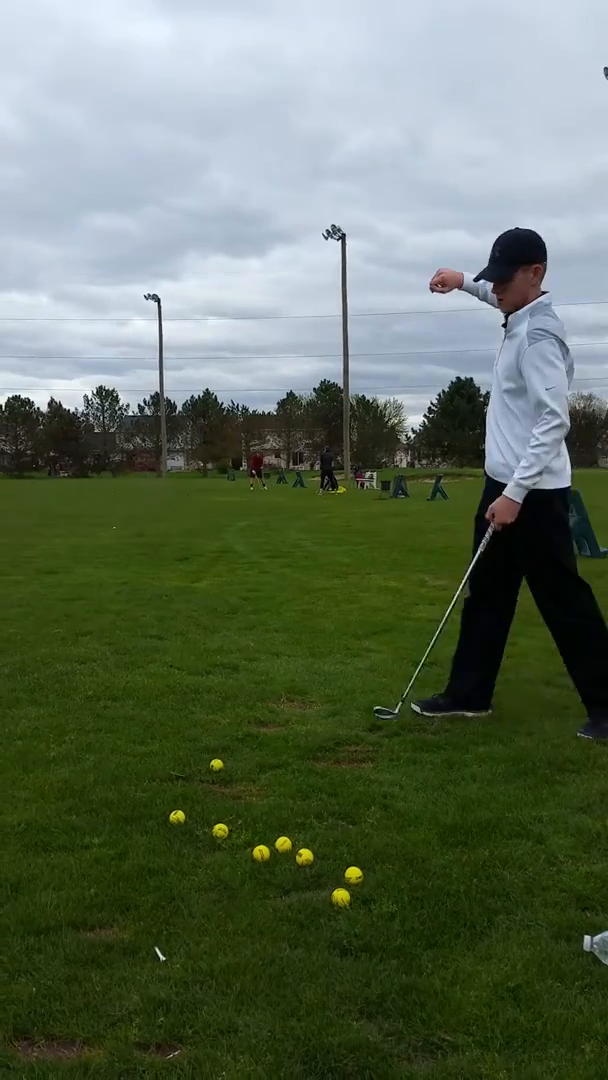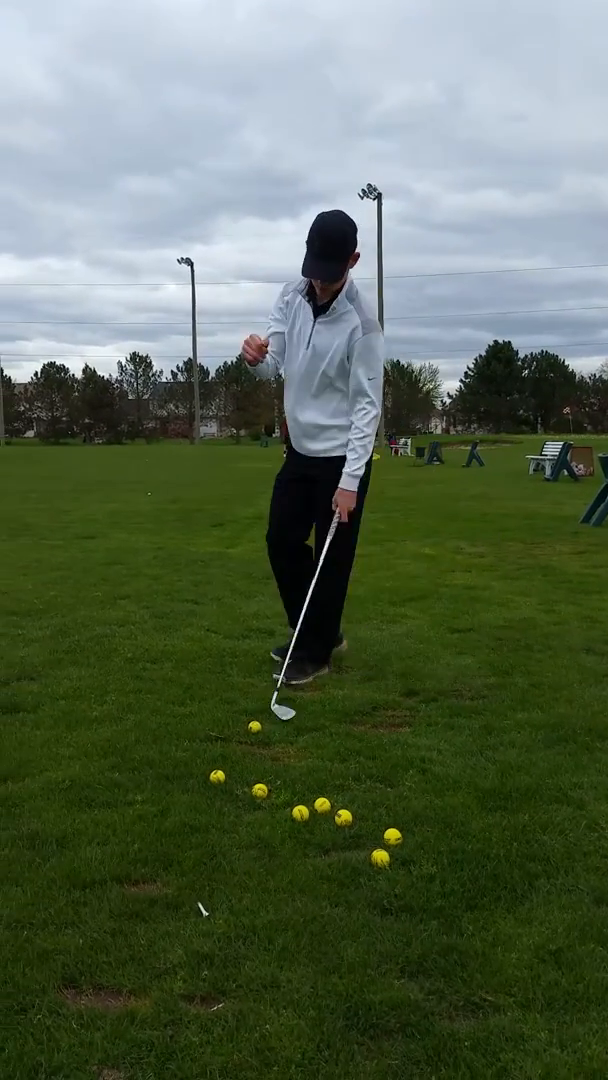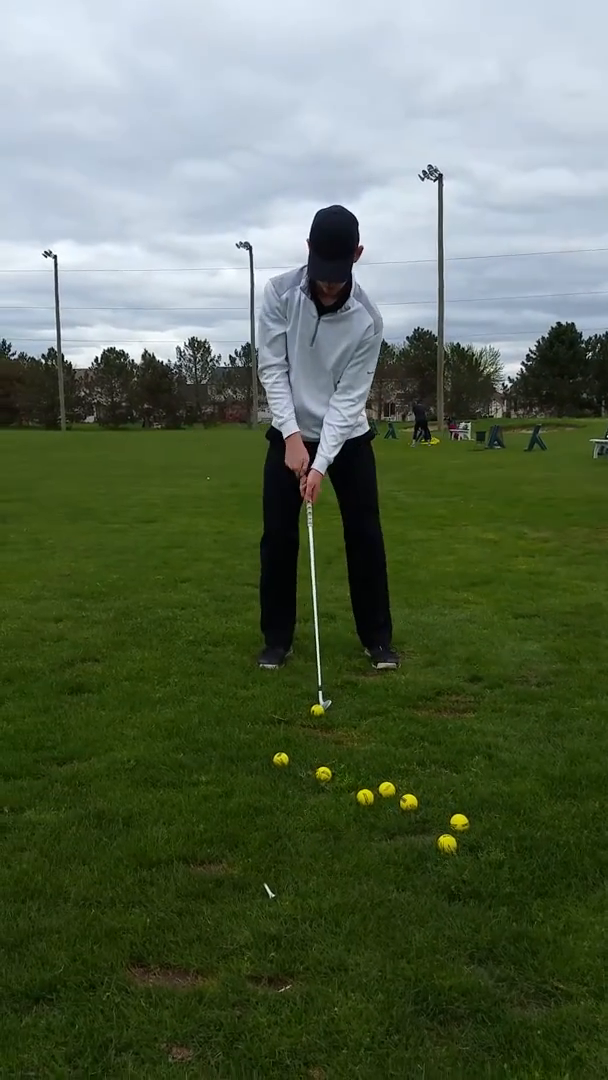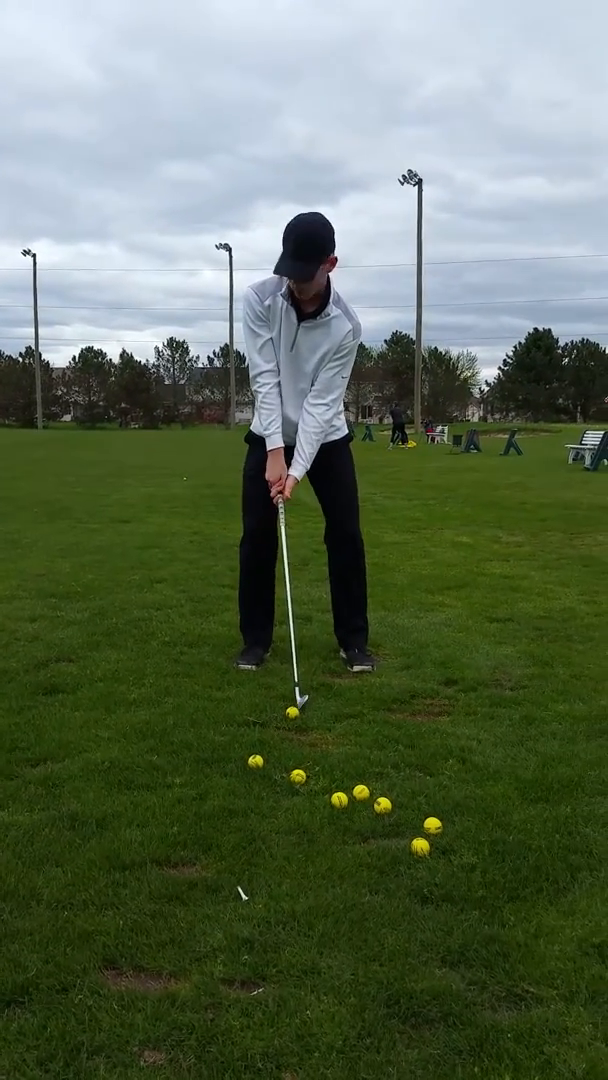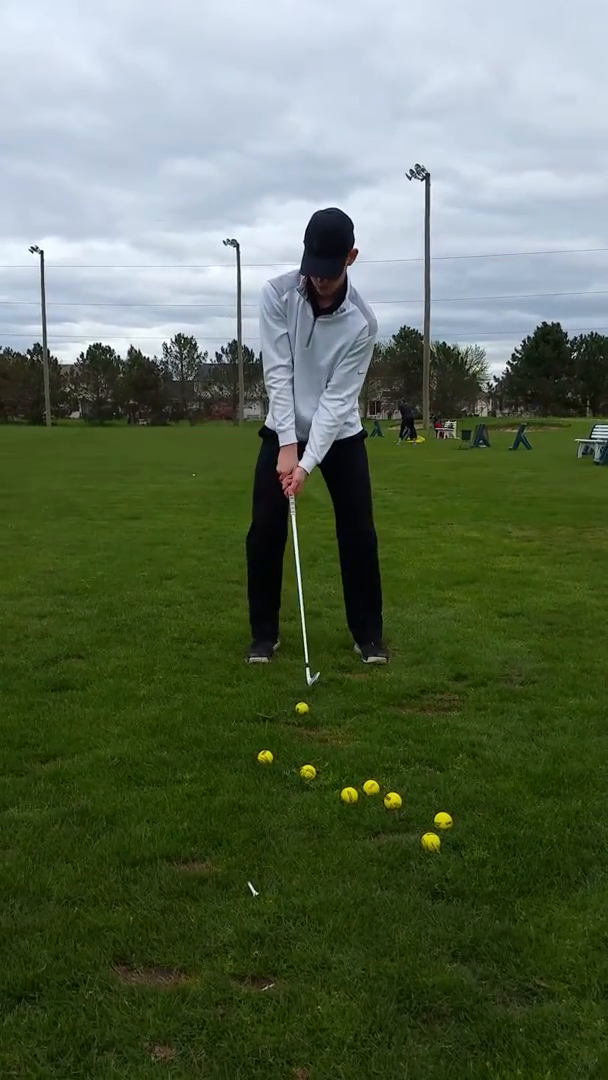
dt=1s
person 1, frame 1
left shoulder: (537, 333)
right shoulder: (522, 320)
left elbow: (553, 420)
right elbow: (500, 292)
left wrist: (516, 492)
right wrist: (457, 280)
left hip: (533, 491)
right hip: (506, 484)
left knee: (562, 599)
right knee: (486, 591)
right ankle: (469, 692)
person 1, frame 2
left shoulder: (360, 323)
right shoulder: (290, 299)
left elbow: (367, 405)
right elbow: (272, 355)
left wrist: (350, 481)
right wrist: (255, 354)
left hip: (343, 456)
right hip: (300, 449)
left knee: (331, 558)
right knee: (281, 542)
left ankle: (314, 650)
right ankle: (313, 634)
person 1, frame 3
left shoulder: (367, 319)
right shoulder: (279, 293)
left elbow: (350, 396)
right elbow: (271, 368)
left wrist: (321, 464)
right wrist: (292, 437)
left hip: (348, 437)
right hip: (290, 434)
left knee: (364, 534)
right knee: (277, 536)
left ankle: (377, 636)
right ankle: (277, 638)
person 1, frame 4
left shoulder: (345, 326)
right shoulder: (259, 299)
left elbow: (322, 402)
right elbow: (264, 378)
left wrist: (297, 470)
right wrist: (276, 453)
left hip: (327, 439)
right hip: (270, 437)
left knee: (346, 535)
right knee: (257, 537)
left ankle: (353, 640)
right ankle: (256, 638)
person 1, frame 5
left shoulder: (362, 322)
right shoulder: (277, 294)
left elbow: (338, 398)
right elbow: (278, 375)
left wrist: (308, 463)
right wrist: (288, 446)
left hip: (341, 436)
right hip: (284, 431)
left knee: (358, 532)
right knee: (265, 530)
left ankle: (368, 632)
right ankle: (264, 632)
